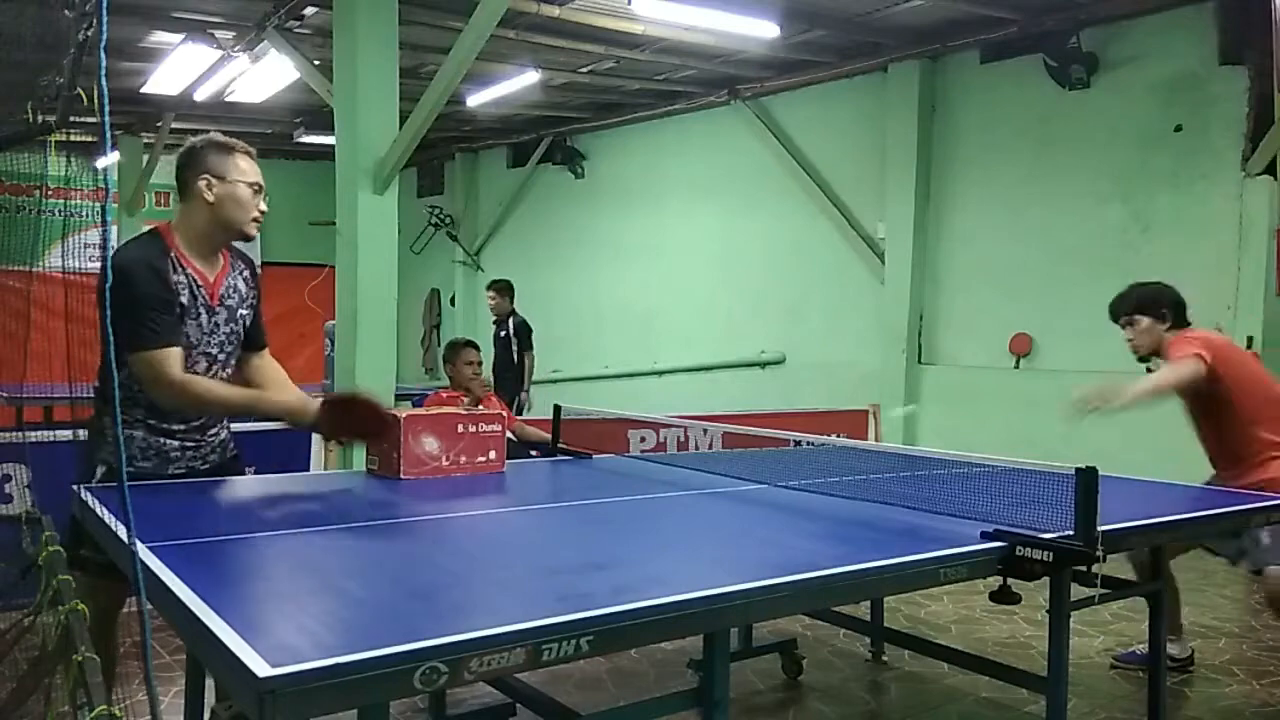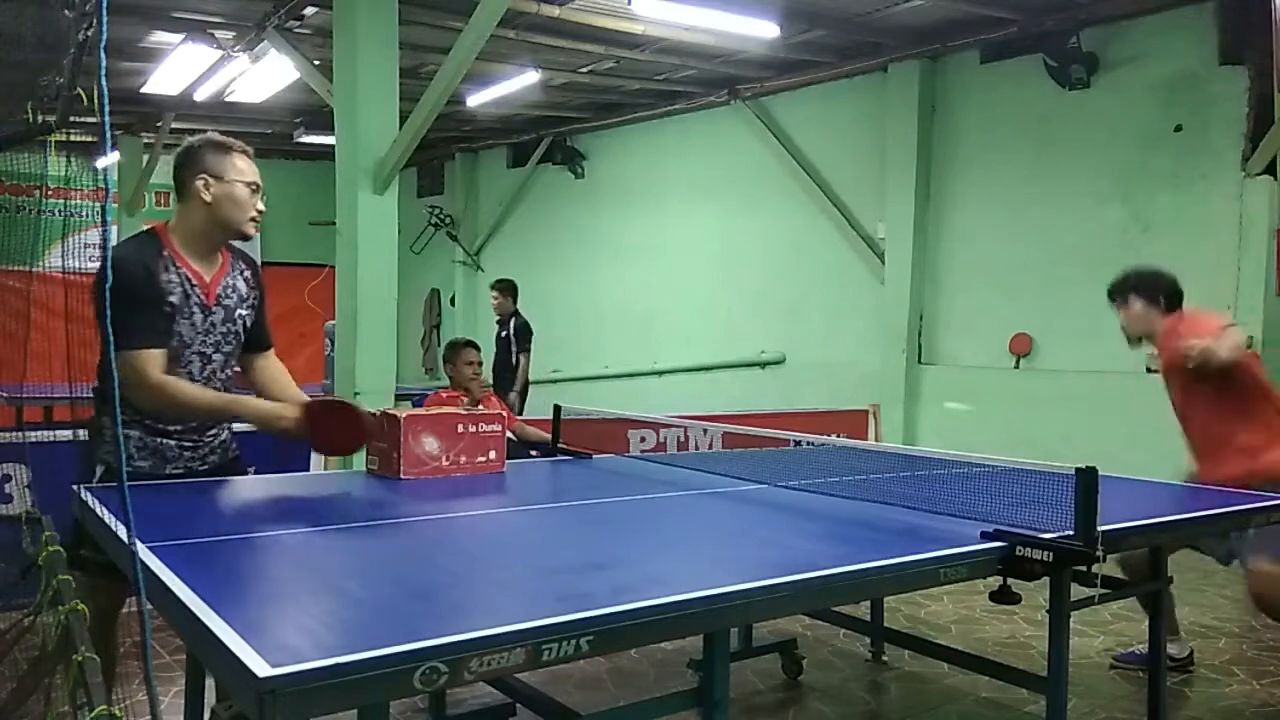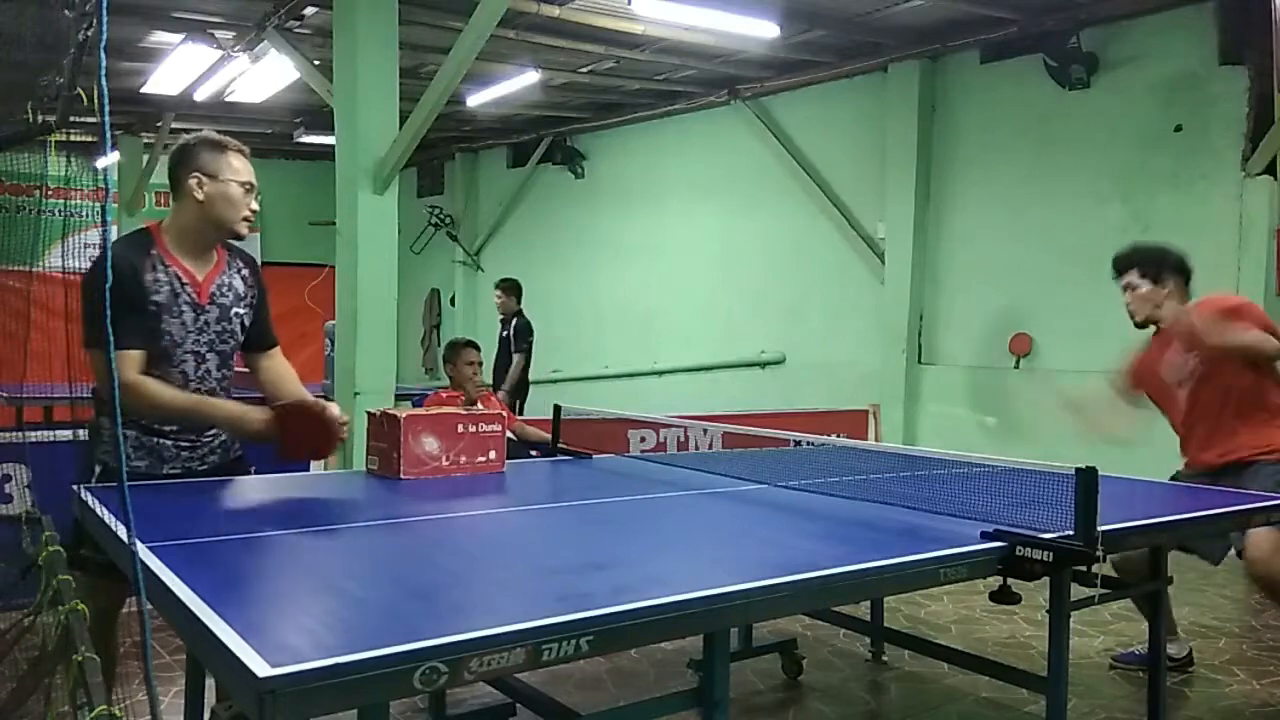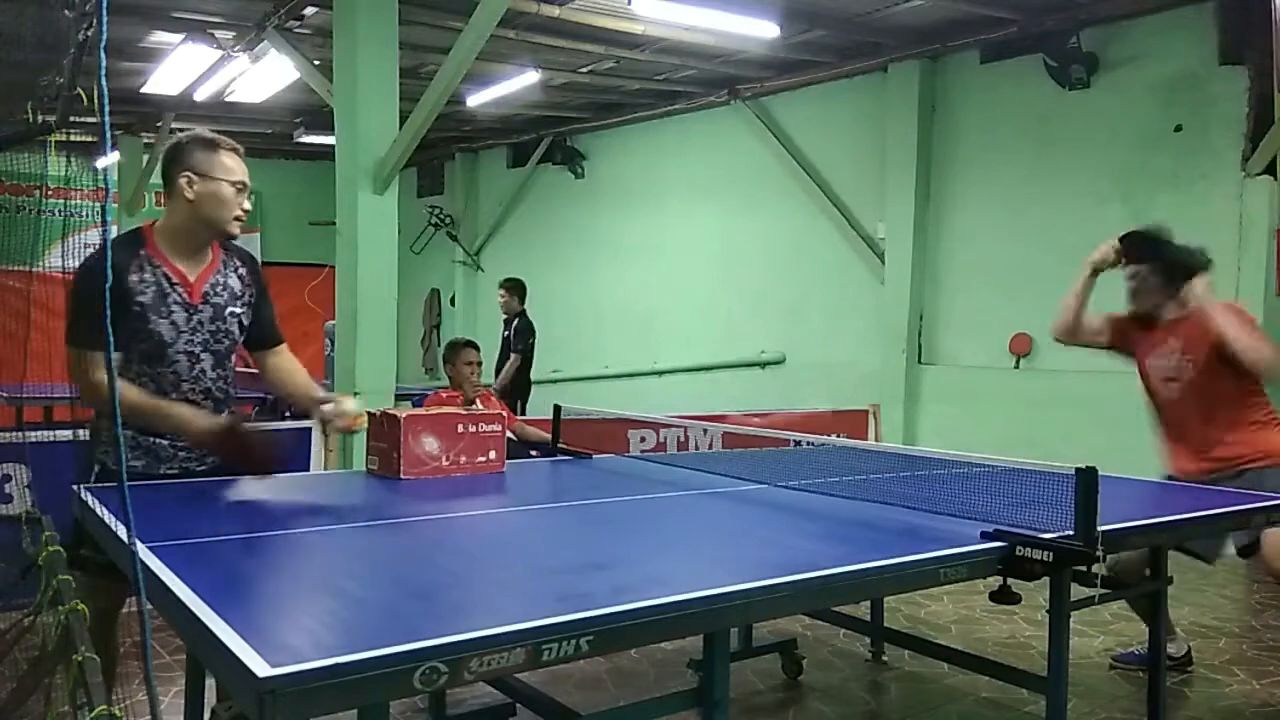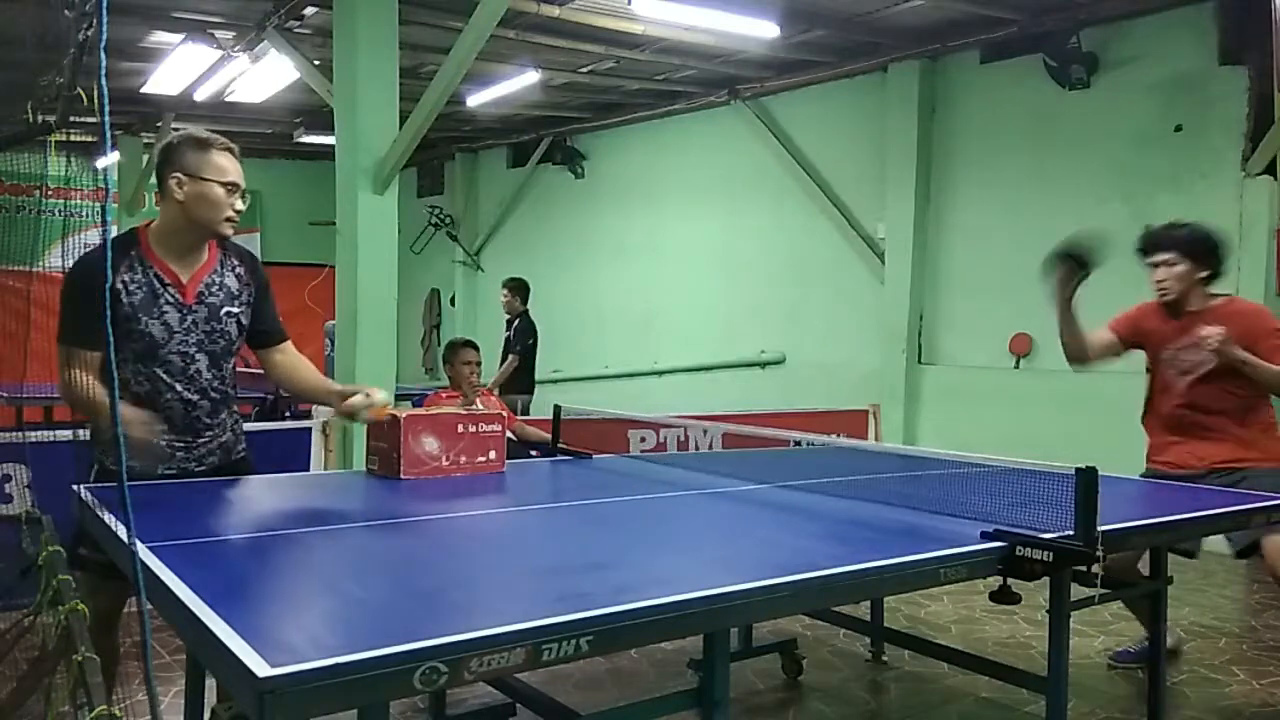
dt=0.1s
person 1, frame 1
left shoulder: (244, 270)
right shoulder: (139, 268)
left elbow: (255, 360)
right elbow: (165, 383)
left wrist: (317, 407)
right wrist: (282, 407)
left hip: (213, 463)
right hip: (131, 468)
right knee: (100, 606)
person 1, frame 2
left shoulder: (246, 272)
right shoulder: (131, 267)
left elbow: (260, 359)
right elbow: (145, 384)
left wrist: (306, 410)
right wrist: (260, 413)
left hip: (215, 464)
right hip: (134, 468)
right knee: (101, 605)
person 1, frame 3
left shoulder: (245, 272)
right shoulder: (121, 268)
left elbow: (266, 359)
right elbow: (119, 382)
left wrist: (312, 408)
right wrist: (233, 416)
left hip: (220, 467)
right hip: (132, 469)
right knee: (99, 606)
left ankle: (234, 703)
person 1, frame 4
left shoulder: (244, 270)
right shoulder: (111, 268)
left elbow: (273, 358)
right elbow: (93, 380)
left wrist: (322, 404)
right wrist: (182, 421)
left hip: (218, 468)
right hip: (131, 469)
right knee: (100, 605)
person 1, frame 5
left shoulder: (244, 269)
right shoulder: (102, 269)
left elbow: (279, 356)
right elbow: (78, 370)
left wrist: (339, 395)
right wrist: (118, 415)
left hip: (221, 464)
right hip: (131, 469)
right knee: (101, 606)
person 2, frame 1
left shoulder: (1183, 345)
right shoulder: (1180, 356)
left elbow: (1192, 371)
left wrist: (1122, 394)
right hip: (1236, 484)
right knee: (1145, 551)
right ankle: (1176, 648)
person 2, frame 2
left shoulder: (1186, 328)
right shoulder: (1175, 355)
left elbow: (1232, 347)
right hip: (1218, 480)
right knee: (1132, 554)
right ankle: (1175, 648)
person 2, frame 3
left shoulder: (1220, 310)
right shoulder: (1152, 352)
right elbow: (1123, 403)
left wrist: (1210, 330)
right hip: (1203, 473)
right knee: (1126, 560)
right ankle: (1173, 648)
person 2, frame 4
left shoulder: (1221, 315)
right shoulder: (1134, 329)
right elbow: (1064, 333)
left wrist: (1212, 310)
right wrist: (1091, 271)
right hip: (1189, 475)
right knee: (1122, 564)
right ankle: (1171, 647)
person 2, frame 5
right shoulder: (1148, 318)
right elbow: (1080, 353)
left wrist: (1232, 354)
right wrist: (1064, 297)
right hip: (1172, 471)
right knee: (1114, 559)
right ankle: (1160, 639)
